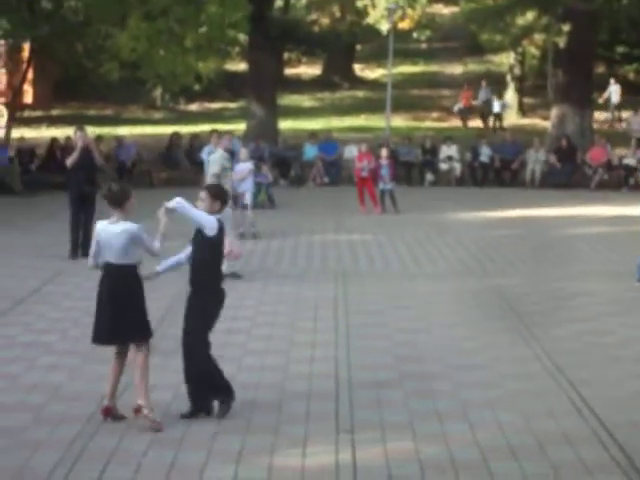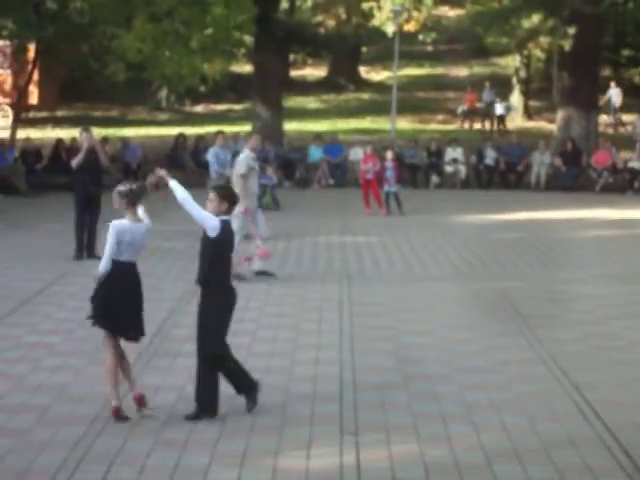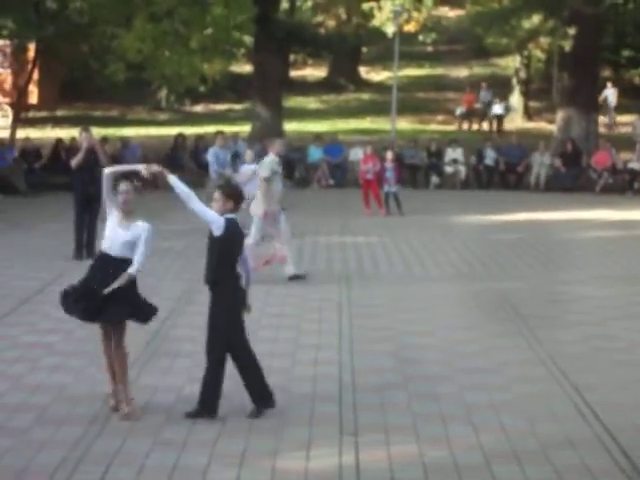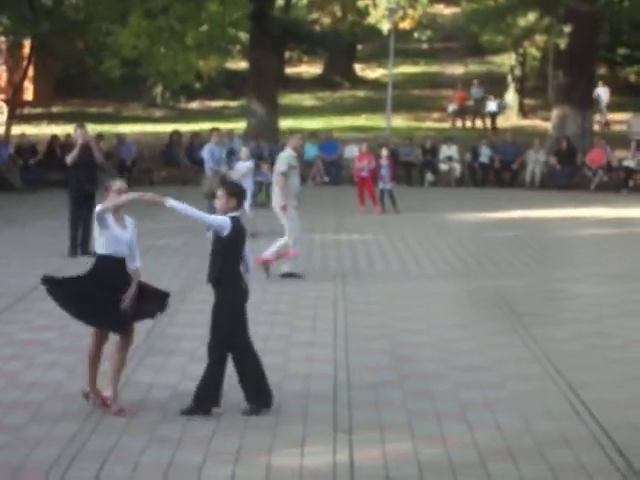
dt=0.2s
person 1, frame 1
left shoulder: (100, 227)
right shoulder: (133, 229)
left elbow: (94, 261)
right elbow: (156, 250)
right wrist: (162, 223)
left hip: (109, 286)
right hip: (130, 286)
left knee: (121, 349)
right knee: (142, 348)
left ankle: (110, 402)
right ankle: (143, 404)
person 1, frame 2
left shoulder: (116, 226)
right shoulder: (145, 223)
left elbow: (105, 265)
right elbow: (142, 209)
left wrist: (99, 285)
right wrist: (143, 190)
left hip: (117, 283)
right hip: (130, 284)
left knee: (111, 344)
right knee: (116, 343)
left ankle: (116, 402)
right ankle: (134, 390)
person 1, frame 3
left shoulder: (143, 227)
right shoulder: (112, 213)
left elbow: (137, 265)
right elbow: (106, 173)
left wrist: (114, 287)
right wrist: (134, 168)
left hip: (122, 280)
right hip: (101, 273)
left knee: (115, 340)
right knee: (108, 339)
left ankle: (122, 395)
right ankle: (119, 393)
person 1, frame 4
left shoulder: (129, 222)
right shoulder: (102, 217)
left elbow: (135, 258)
right elbow: (101, 209)
left wrist: (132, 289)
right wrist: (131, 198)
left hip: (123, 280)
right hip: (101, 277)
left knee: (126, 337)
right knee: (100, 338)
left ankle: (112, 393)
right ankle: (92, 389)
person 2, frame 1
left shoulder: (214, 225)
right shoulder: (204, 228)
left elbow: (184, 206)
right elbow: (188, 255)
left wrist: (170, 204)
right wrist: (159, 270)
left hip: (209, 295)
right hip: (199, 293)
left knee: (195, 346)
right knee: (191, 346)
left ankle: (222, 392)
right ankle: (200, 402)
person 2, frame 2
left shoulder: (216, 225)
right shoulder: (223, 230)
left elbow: (188, 203)
left wrist: (169, 180)
left hip: (216, 296)
right hip: (215, 293)
left knee: (213, 348)
right knee: (206, 348)
left ankle: (247, 386)
right ankle: (206, 405)
person 2, frame 3
left shoulder: (221, 224)
right shoulder: (234, 229)
left elbow: (192, 201)
right elbow: (244, 266)
left wrist: (167, 175)
right wrist: (243, 294)
left hip: (224, 293)
right hip: (229, 292)
left knee: (236, 346)
right knee: (217, 347)
left ankle: (262, 398)
right ankle: (208, 404)
person 2, frame 4
left shoulder: (226, 224)
right shoulder: (234, 226)
left elbow: (196, 215)
right elbow: (242, 262)
left wrist: (163, 200)
left hip: (229, 293)
right hip: (228, 291)
left knee: (239, 344)
right knee: (218, 345)
left ankle: (260, 398)
right ankle: (204, 401)
person 3, frame 1
left shoulder: (225, 157)
right shoulder: (217, 158)
right elbow: (211, 180)
left knee: (225, 234)
right knee: (227, 234)
right ankle: (225, 269)
person 3, frame 2
left shoulder: (251, 158)
right shoulder: (244, 159)
right elbow: (238, 181)
right wrist: (244, 203)
left hip: (252, 203)
right hip: (244, 203)
right knee: (238, 236)
left ankle: (258, 267)
person 3, frame 3
left shoulder: (276, 162)
right shoulder: (268, 162)
right elbow: (261, 185)
right wrist: (264, 207)
left hip: (275, 208)
right hip: (266, 207)
left knee: (284, 238)
right knee: (254, 239)
left ankle: (291, 271)
person 3, frame 4
left shoulder: (293, 157)
right shoulder: (285, 157)
right elbow: (278, 178)
right wrist: (283, 200)
left hip: (290, 202)
right hip: (284, 202)
left knee: (293, 235)
right knee: (292, 235)
left ankle: (288, 269)
right ankle: (266, 258)
person 4, frame 1
left shoulder: (91, 151)
right shoulder: (71, 150)
left elbow: (100, 163)
right elbow: (69, 164)
left wrist: (93, 147)
right wrist: (79, 148)
left hip: (90, 189)
right hip: (75, 189)
left knee: (88, 220)
right knee: (75, 219)
left ankle: (86, 249)
right ankle: (74, 249)
person 4, frame 2
left shoulder: (97, 151)
right shoulder: (76, 151)
left elbow: (105, 164)
right elbow: (74, 165)
left wrist: (98, 148)
right wrist: (84, 149)
left hip: (95, 190)
right hip: (81, 190)
left knee: (93, 221)
right knee: (80, 220)
left ankle: (90, 250)
right ankle: (79, 250)
person 4, frame 3
left shoulder: (96, 151)
right shoulder: (76, 151)
left elbow: (105, 164)
right elbow: (74, 164)
left wrist: (98, 148)
right wrist: (84, 149)
left hip: (95, 190)
right hip: (80, 190)
left knee: (92, 220)
right knee: (79, 220)
left ankle: (90, 250)
right ankle: (78, 250)
person 4, frame 4
left shoulder: (91, 148)
right shoulder: (71, 147)
left elbow: (100, 161)
right elbow: (69, 161)
left wrist: (93, 145)
right wrist: (79, 145)
left hip: (90, 187)
right hip: (75, 187)
left knee: (88, 218)
right knee: (75, 217)
left ankle: (85, 247)
right ankle: (73, 247)
